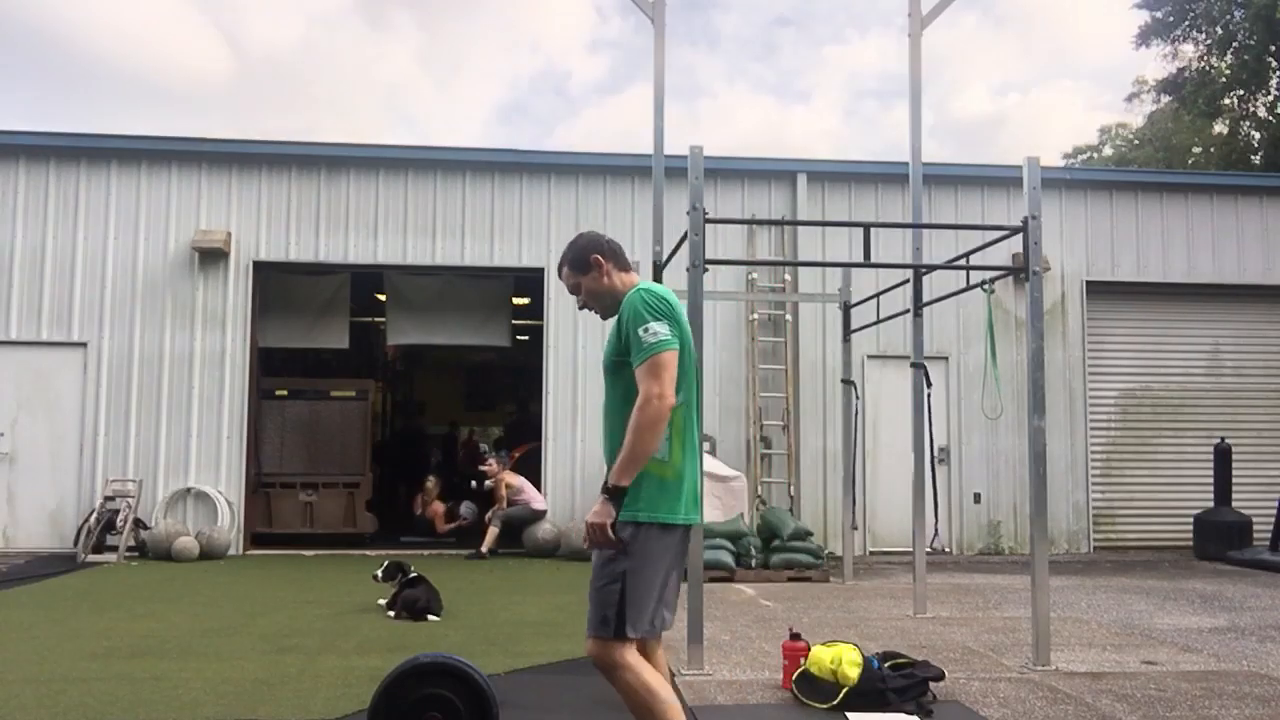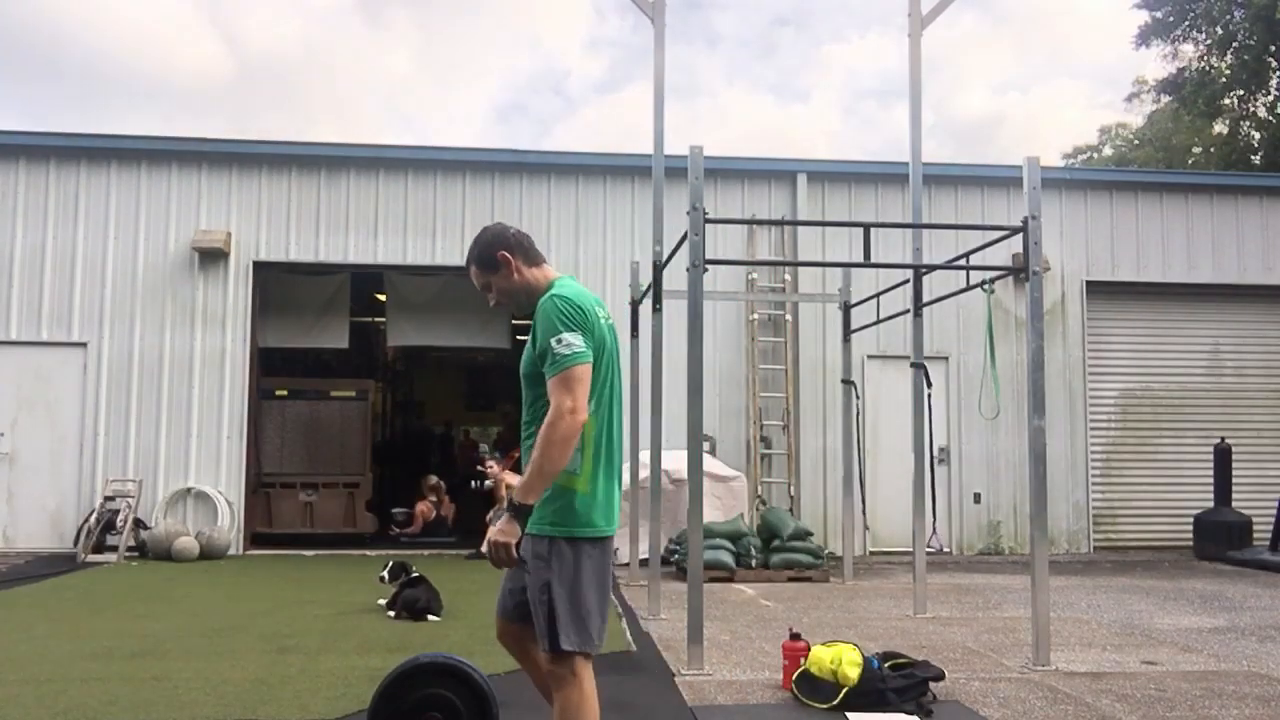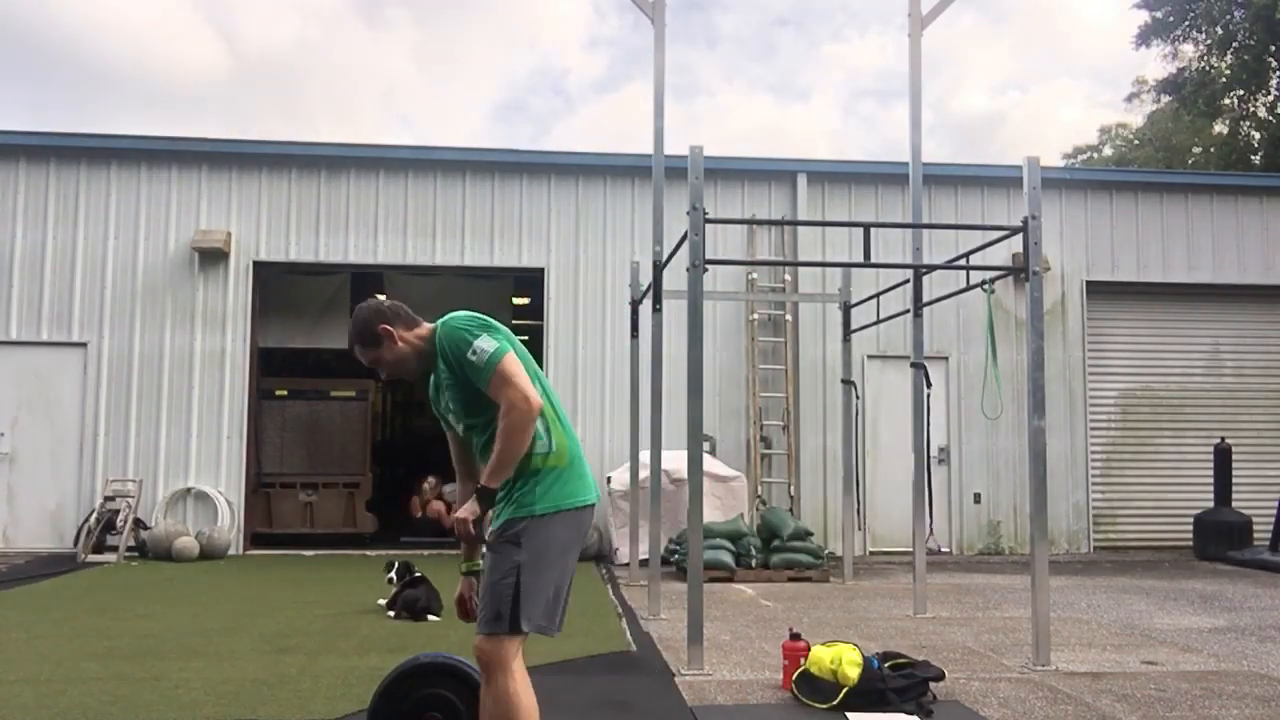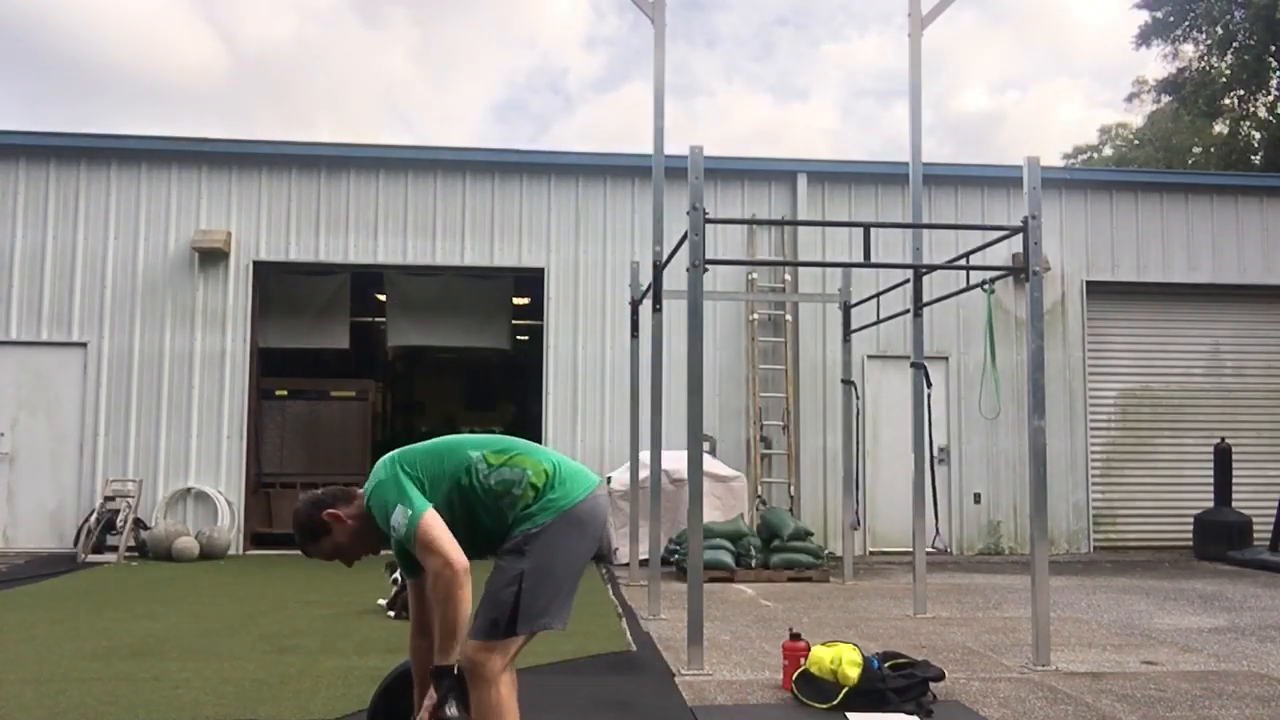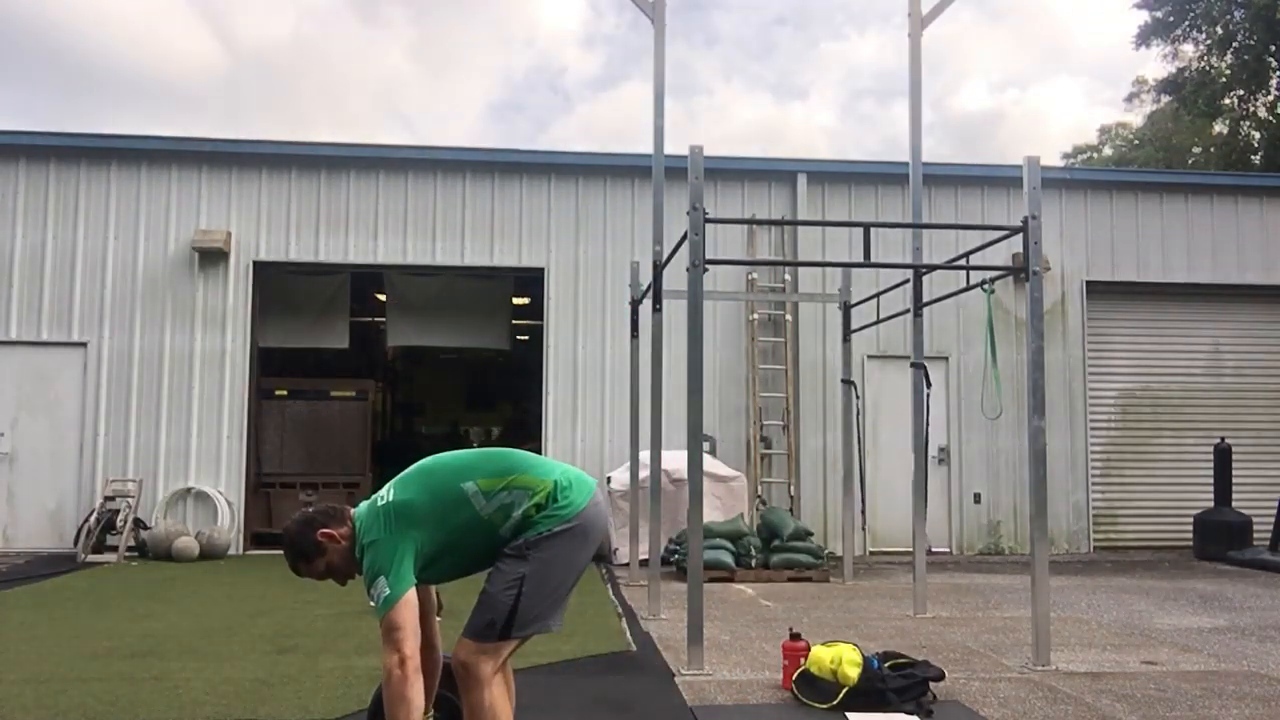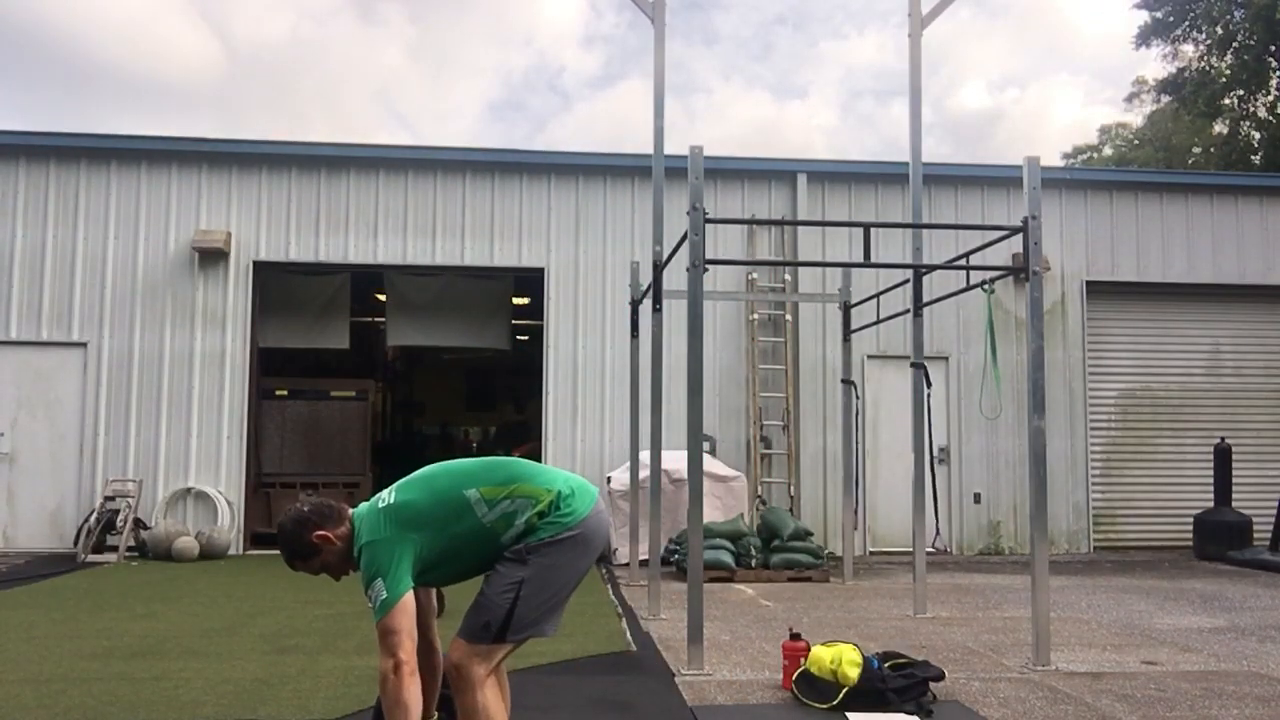
dt=0.7s
person 1, frame 1
left shoulder: (644, 302)
right shoulder: (649, 307)
left elbow: (656, 400)
left wrist: (610, 495)
right wrist: (617, 493)
left hip: (648, 502)
right hip: (657, 501)
left knee: (610, 648)
right knee: (637, 643)
person 1, frame 2
left shoulder: (559, 307)
right shoulder: (576, 301)
left elbow: (568, 415)
left wrist: (514, 512)
left hip: (566, 513)
right hip: (555, 509)
left knee: (564, 659)
right knee: (515, 629)
person 1, frame 3
left shoulder: (458, 332)
right shoulder: (440, 384)
left elbow: (525, 402)
right elbow: (468, 472)
left wrist: (483, 497)
right wrist: (470, 567)
left hip: (549, 498)
right hip: (527, 501)
left knee: (497, 649)
right knee: (494, 650)
person 1, frame 4
left shoulder: (386, 490)
right shoulder: (407, 523)
left elbow: (452, 566)
right elbow: (424, 627)
left wrist: (444, 676)
left hip: (562, 506)
right hip: (576, 502)
left knee: (484, 659)
right knee: (494, 651)
person 1, frame 5
left shoulder: (382, 538)
right shoulder: (393, 520)
left elbow: (402, 660)
right elbow: (423, 643)
left hip: (562, 513)
right hip: (574, 505)
left knee: (475, 662)
right knee: (489, 653)
person 1, frame 6
left shoulder: (380, 541)
right shoulder: (393, 521)
left elbow: (400, 664)
right elbow: (423, 645)
left hip: (564, 522)
right hip: (576, 509)
left knee: (468, 663)
right knee: (483, 653)
